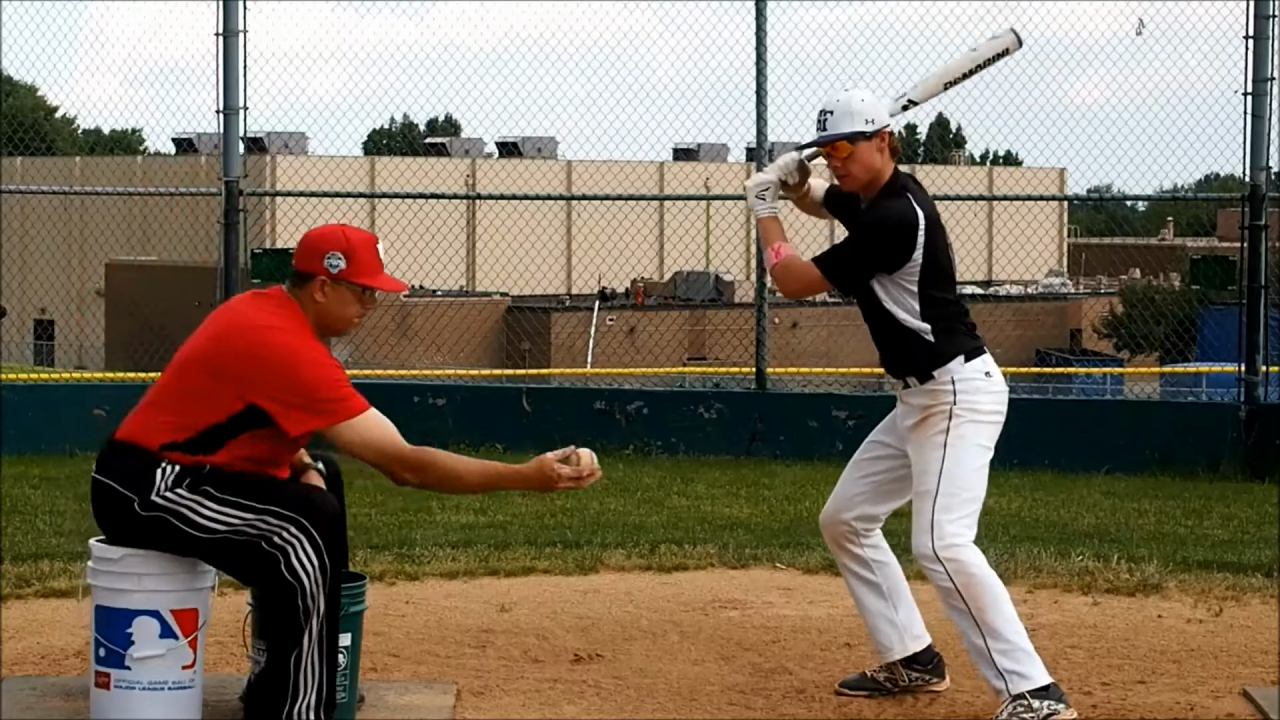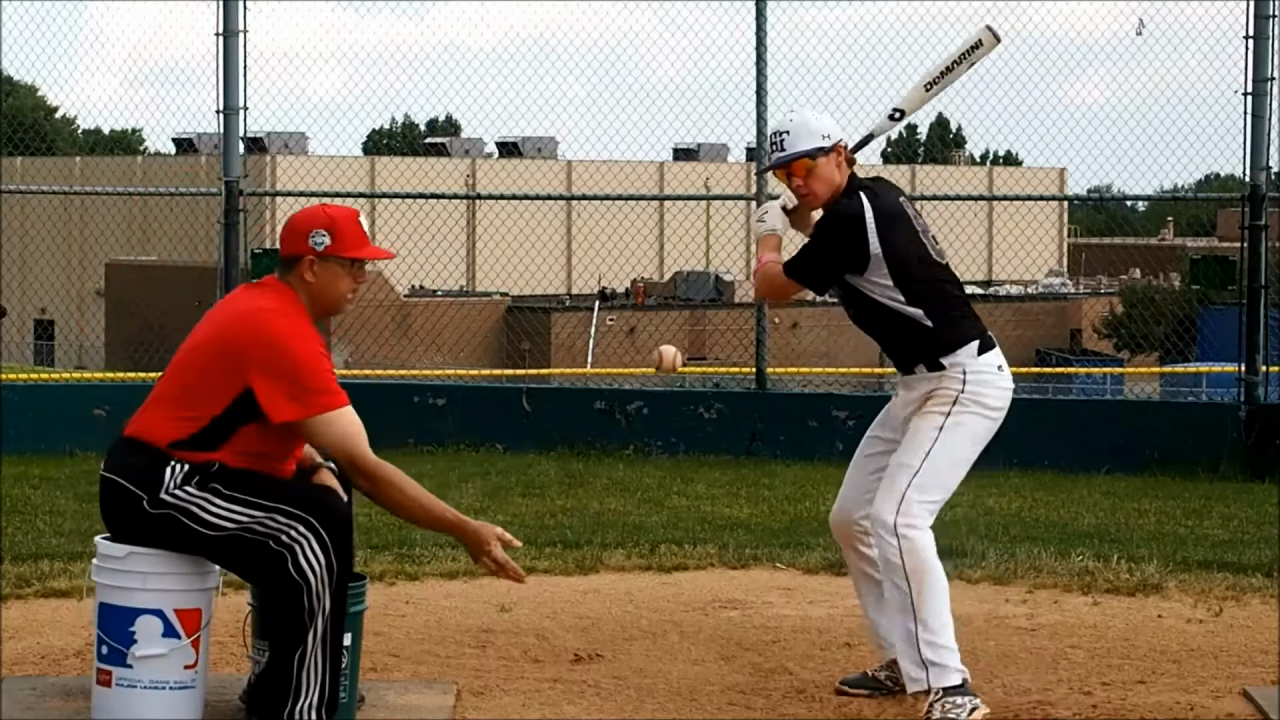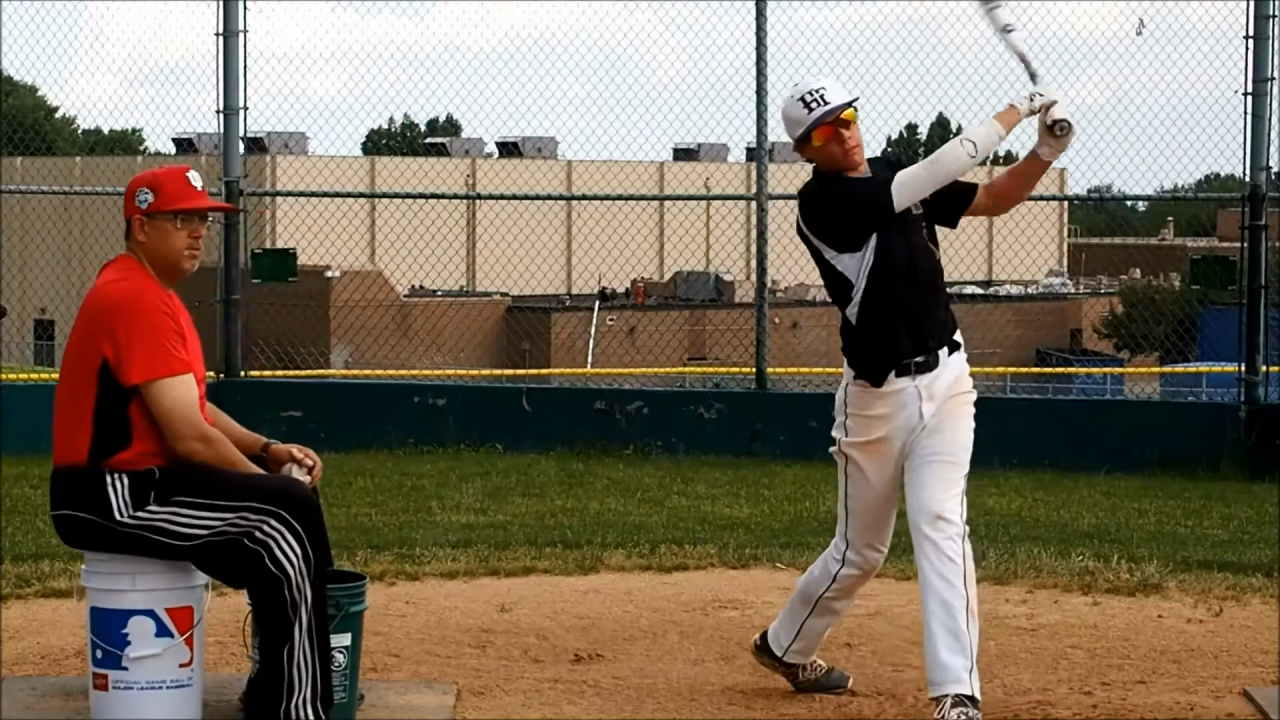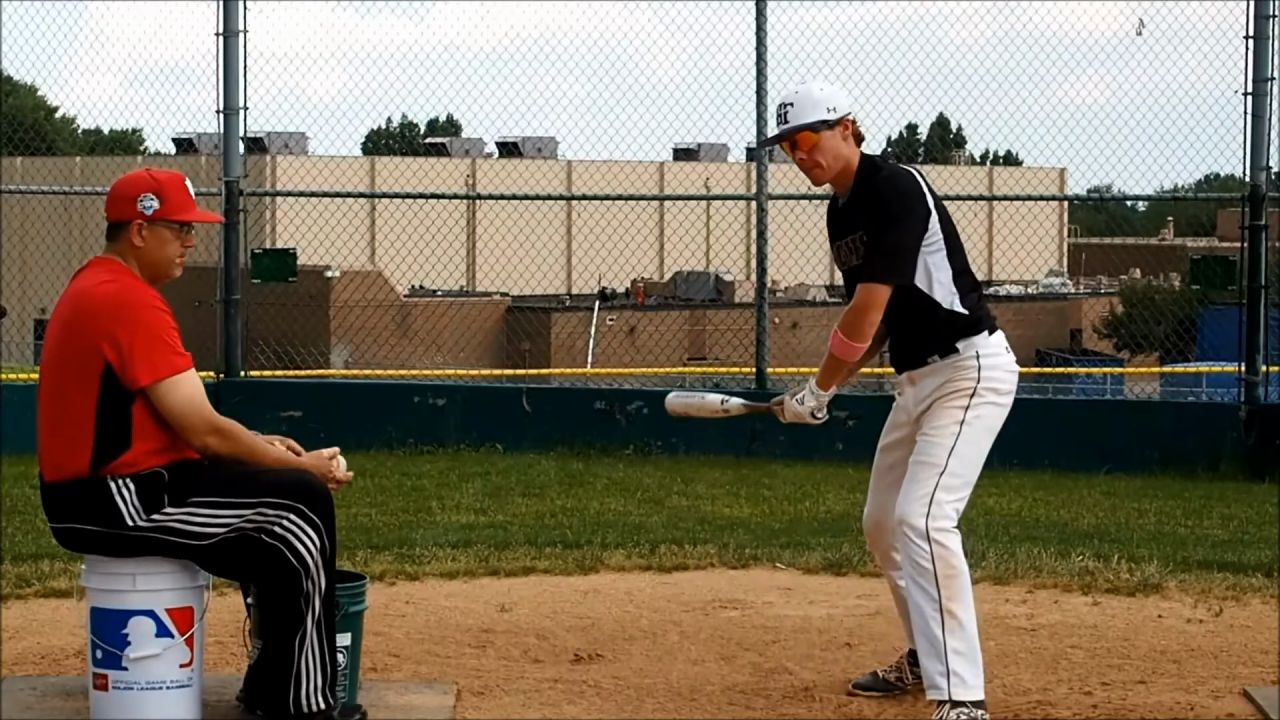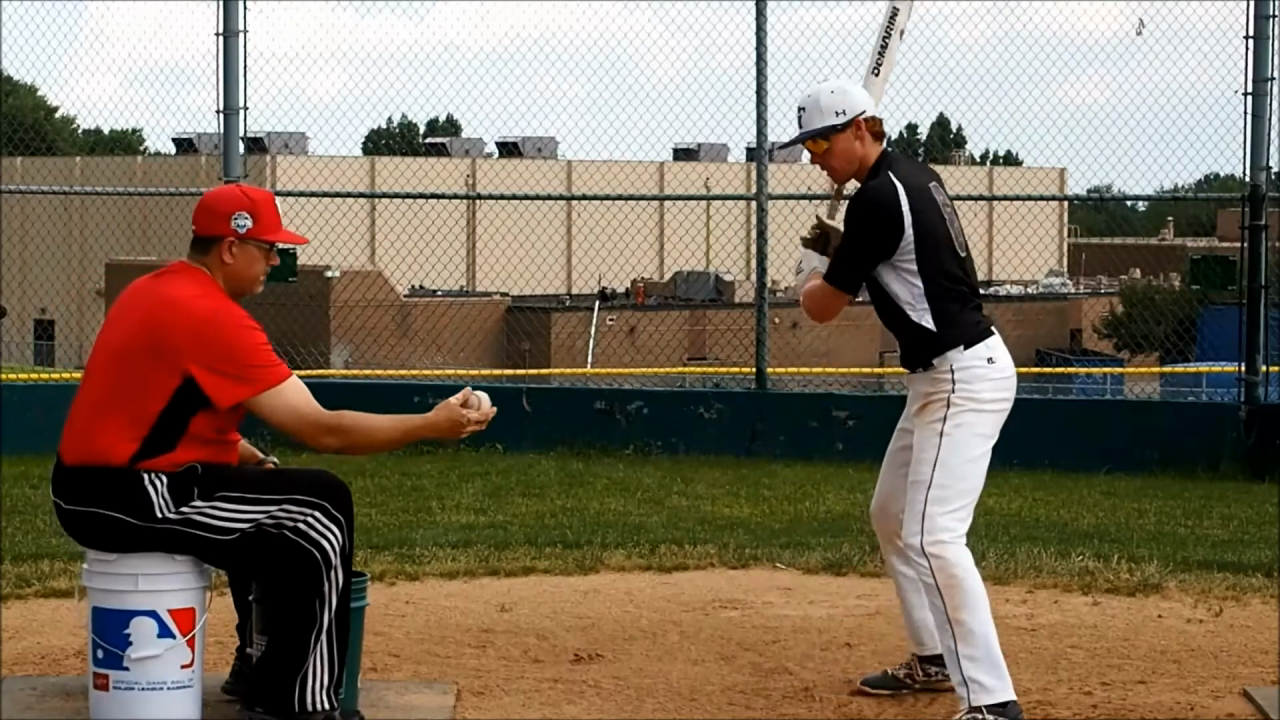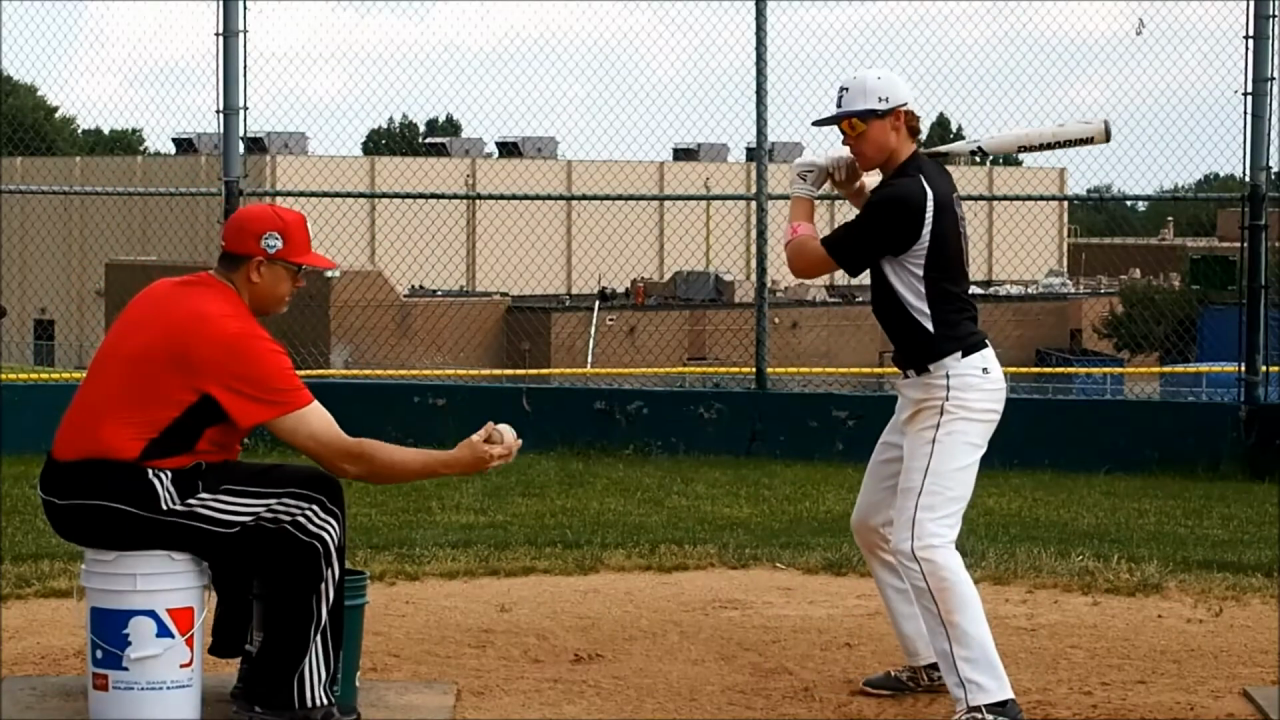
dt=0.7s
person 1, frame 1
left shoulder: (896, 217)
right shoulder: (872, 197)
left elbow: (795, 282)
right elbow: (819, 200)
left wrist: (764, 213)
right wrist: (791, 183)
left hip: (958, 393)
right hip: (920, 398)
left knee: (941, 543)
right knee: (844, 520)
right ankle: (913, 659)
person 1, frame 2
left shoulder: (850, 217)
right shoulder: (872, 195)
left elbow: (771, 288)
left wrist: (768, 232)
right wrist: (799, 215)
left hip: (964, 380)
right hip: (924, 385)
left knee: (898, 519)
right knee: (851, 518)
right ankle: (906, 659)
person 1, frame 3
left shoulder: (892, 172)
right shoulder: (821, 201)
left elbow: (992, 197)
right elbow: (943, 167)
left wrist: (1044, 152)
right wrist: (1014, 113)
left hip: (945, 378)
right hip: (876, 396)
left knee: (939, 523)
right knee: (859, 550)
right ankle: (783, 645)
person 1, frame 4
left shoulder: (895, 186)
right shoulder: (840, 211)
left elbow: (869, 310)
left wrist: (819, 388)
right wrist: (825, 390)
left hip: (971, 368)
right hip: (916, 378)
left knee: (921, 520)
right knee: (882, 524)
right ankle: (926, 656)
person 1, frame 5
left shoulder: (877, 198)
right shoulder: (911, 174)
left elbow: (822, 306)
left wrist: (813, 265)
right wrist: (844, 244)
left hip: (963, 376)
right hip: (944, 374)
left knee: (932, 535)
right knee: (891, 516)
right ankle: (933, 656)
person 1, frame 6
left shoulder: (908, 196)
right shoulder: (921, 178)
left elbow: (804, 261)
right elbow: (881, 208)
left wrist: (802, 194)
right wrist: (851, 185)
left hip: (954, 385)
right hip: (928, 384)
left knee: (922, 539)
right knee: (873, 523)
right ankle: (929, 662)
person 2, frame 1
left shoulder: (261, 306)
right shoulder: (288, 347)
right elbow: (404, 463)
left wrist: (299, 464)
right wrist: (522, 476)
left hip: (162, 472)
right hip: (144, 492)
left knee: (319, 479)
right knee: (309, 521)
person 2, frame 2
left shoulder: (260, 299)
right shoulder: (286, 332)
right elbow: (363, 467)
left wrist: (315, 466)
right wrist: (466, 531)
left hip: (174, 473)
right hip: (153, 487)
left knee: (322, 487)
right knee: (316, 526)
person 2, frame 3
left shoulder: (151, 292)
right shoulder: (136, 300)
left elbow: (192, 406)
right elbow: (191, 439)
left wrist: (267, 449)
right wrist: (268, 481)
left hip: (134, 481)
right hip: (106, 497)
left knee: (293, 495)
right knee: (288, 514)
person 2, frame 4
left shoulder: (95, 287)
right shoulder: (131, 302)
left elbow: (178, 411)
right elbow: (203, 431)
left wrist: (255, 443)
right wrist: (298, 467)
left hip: (94, 491)
right hip: (110, 503)
left knee: (276, 503)
right knee: (302, 503)
person 2, frame 5
left shoulder: (151, 289)
right shoulder: (215, 318)
right elbow: (323, 431)
left wrist: (257, 463)
right wrist: (432, 425)
left hip: (90, 488)
right hip: (127, 500)
left knee: (274, 511)
right knee: (320, 508)
left ankle: (266, 675)
person 2, frame 6
left shoulder: (164, 293)
right shoulder: (238, 337)
right elbow: (345, 457)
right wrist: (454, 460)
left hip: (74, 487)
right hip: (119, 497)
left knee: (267, 505)
right knee: (313, 513)
left ankle: (261, 672)
